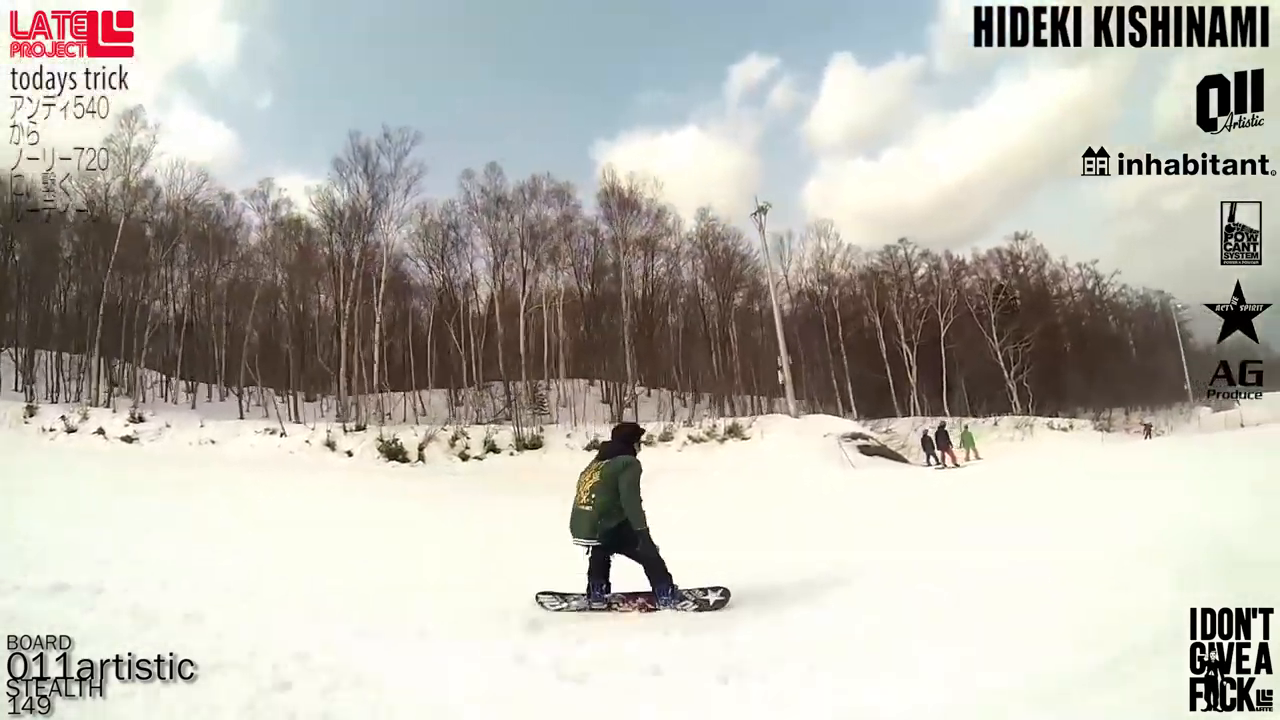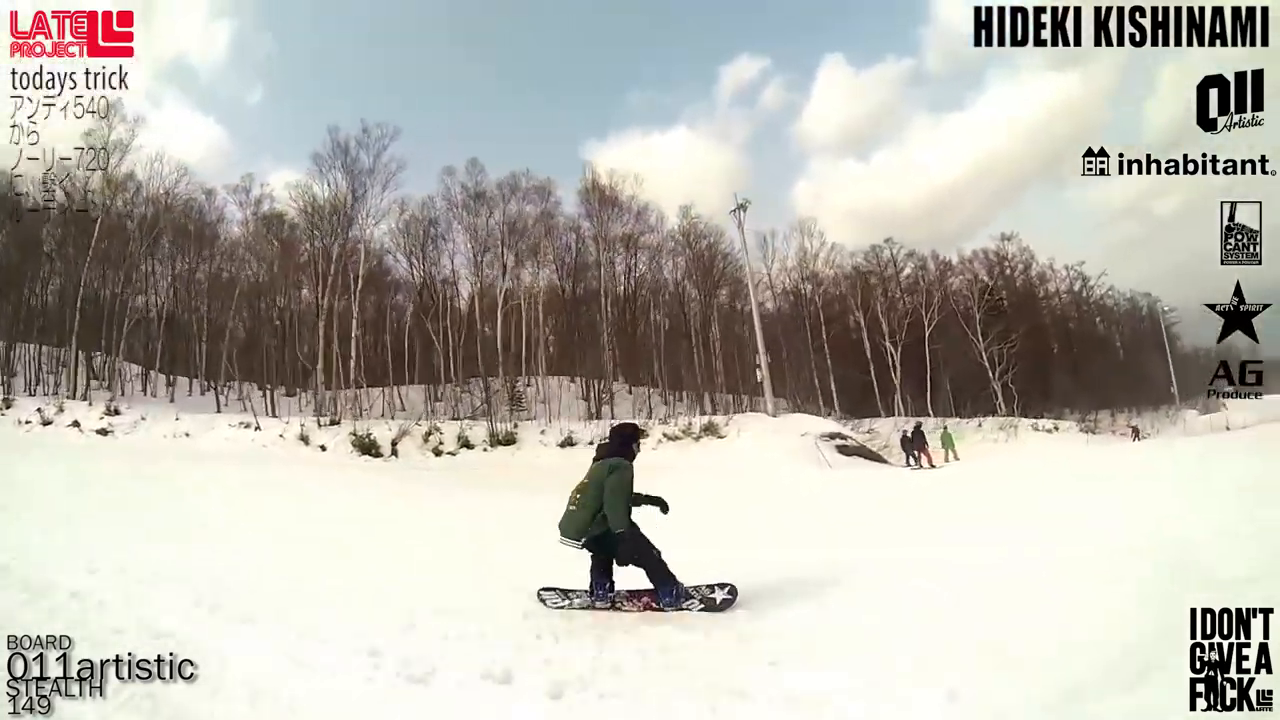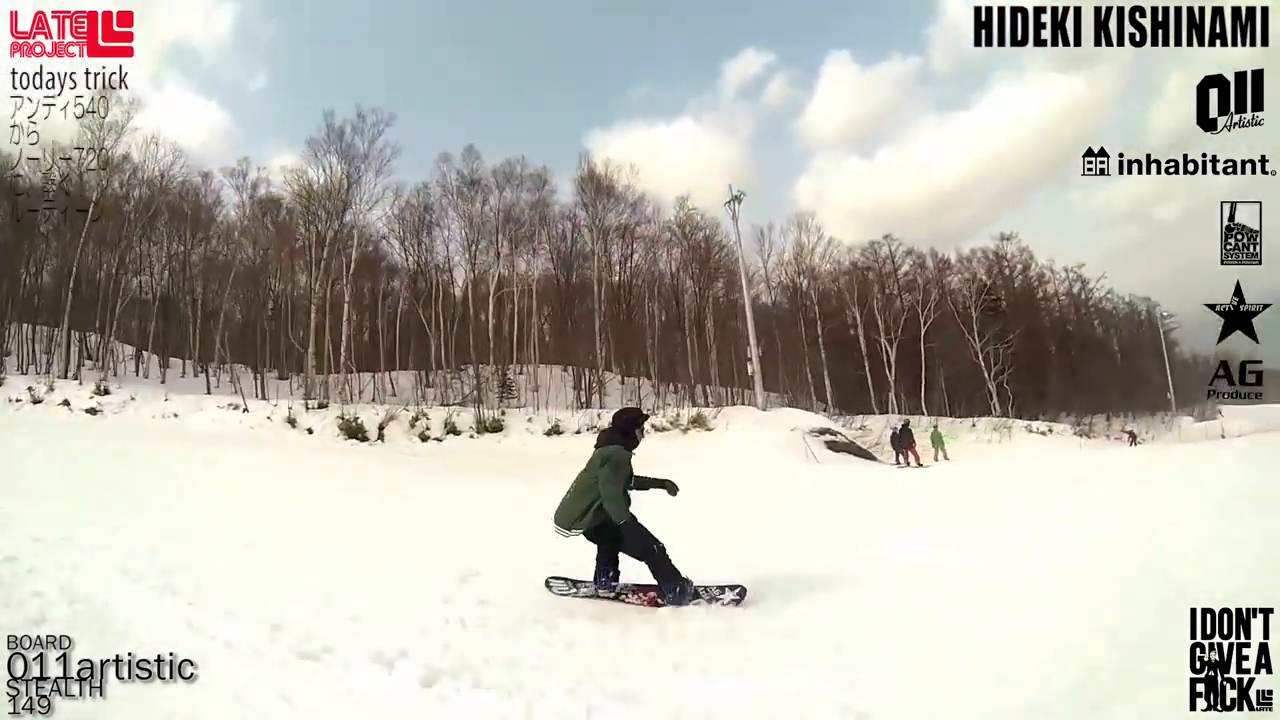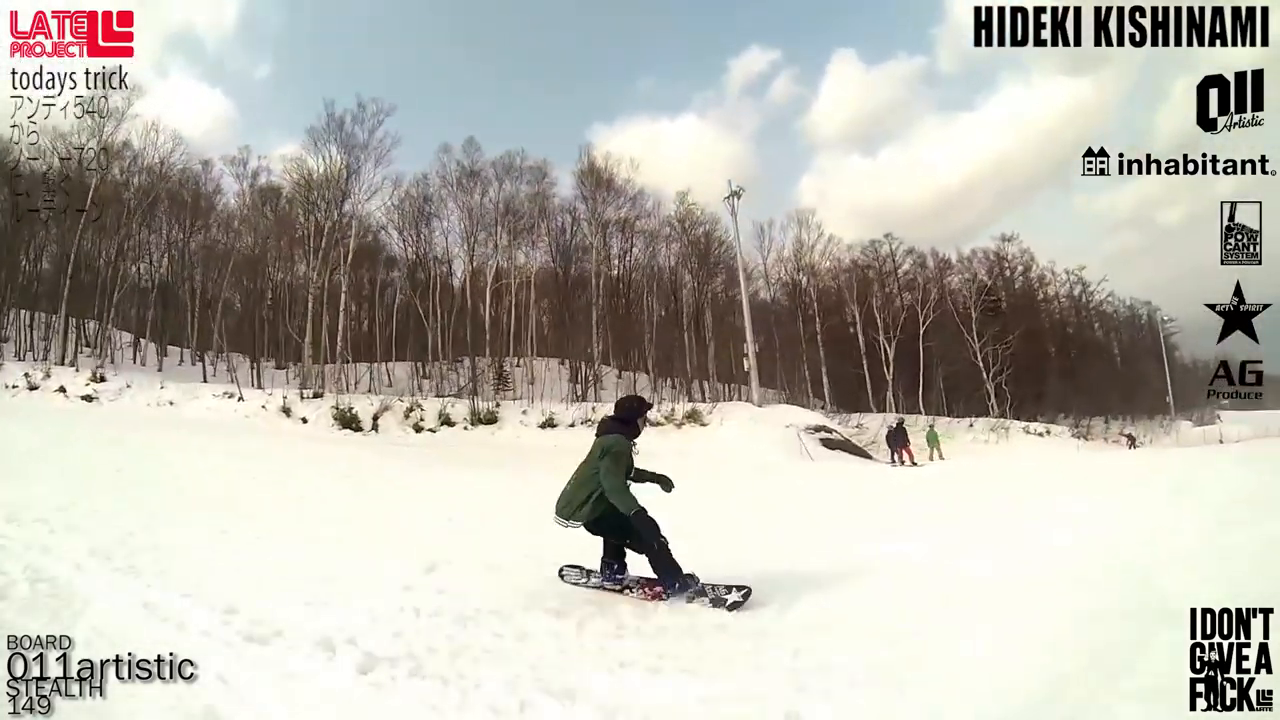
dt=0.1s
person 1, frame 1
left shoulder: (596, 463)
right elbow: (629, 499)
right wrist: (642, 532)
left hip: (585, 526)
right hip: (615, 526)
left knee: (601, 550)
right knee: (649, 555)
person 1, frame 2
left shoulder: (601, 463)
right shoulder: (621, 466)
right elbow: (615, 500)
left wrist: (649, 499)
right wrist: (623, 535)
left hip: (576, 527)
right hip: (600, 529)
right knee: (648, 556)
left ankle: (600, 592)
person 1, frame 3
left shoulder: (610, 449)
right shoulder: (617, 454)
left elbow: (625, 481)
right elbow: (611, 492)
left wrist: (657, 483)
right wrist: (628, 524)
left hip: (576, 513)
right hip: (593, 519)
left knee: (614, 530)
right knee: (649, 547)
left ankle: (606, 581)
right ankle: (675, 590)
person 1, frame 4
left shoulder: (611, 438)
right shoulder: (618, 444)
right elbow: (614, 483)
left wrist: (654, 477)
right wrist: (638, 514)
left hip: (583, 504)
right hip: (594, 510)
left knee: (618, 521)
right knee: (652, 540)
left ankle: (612, 573)
right ankle: (677, 585)
